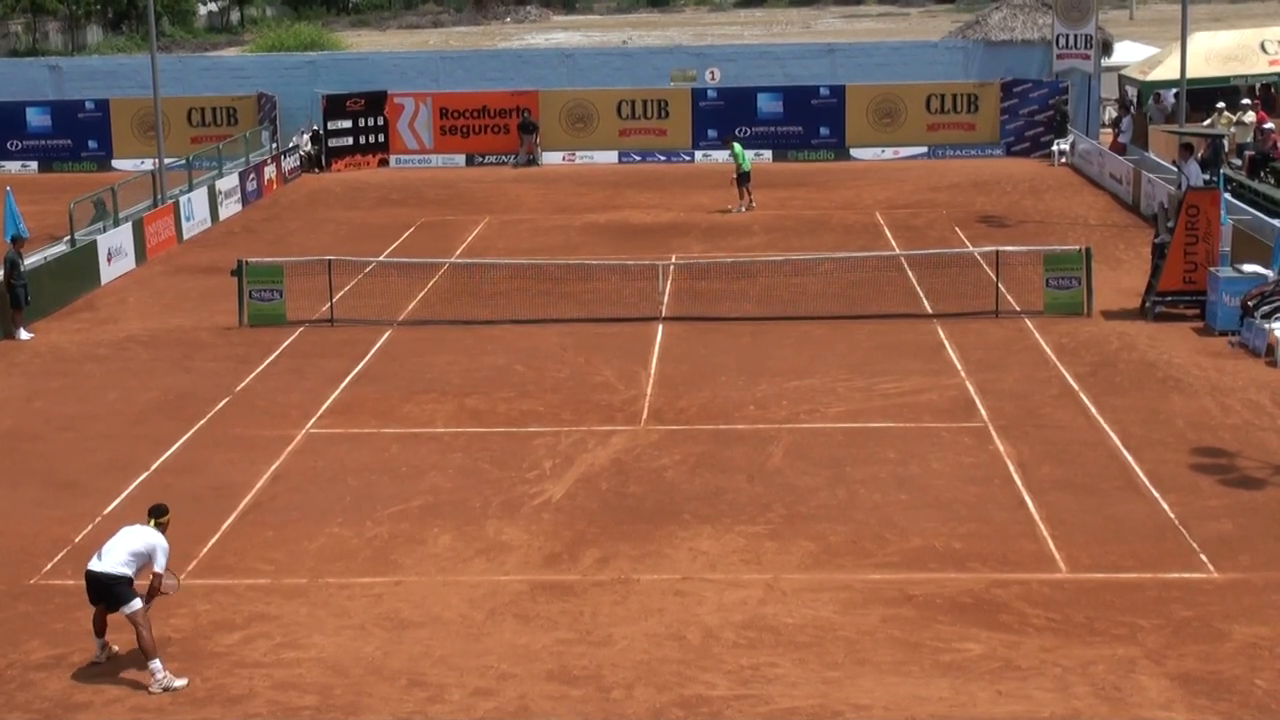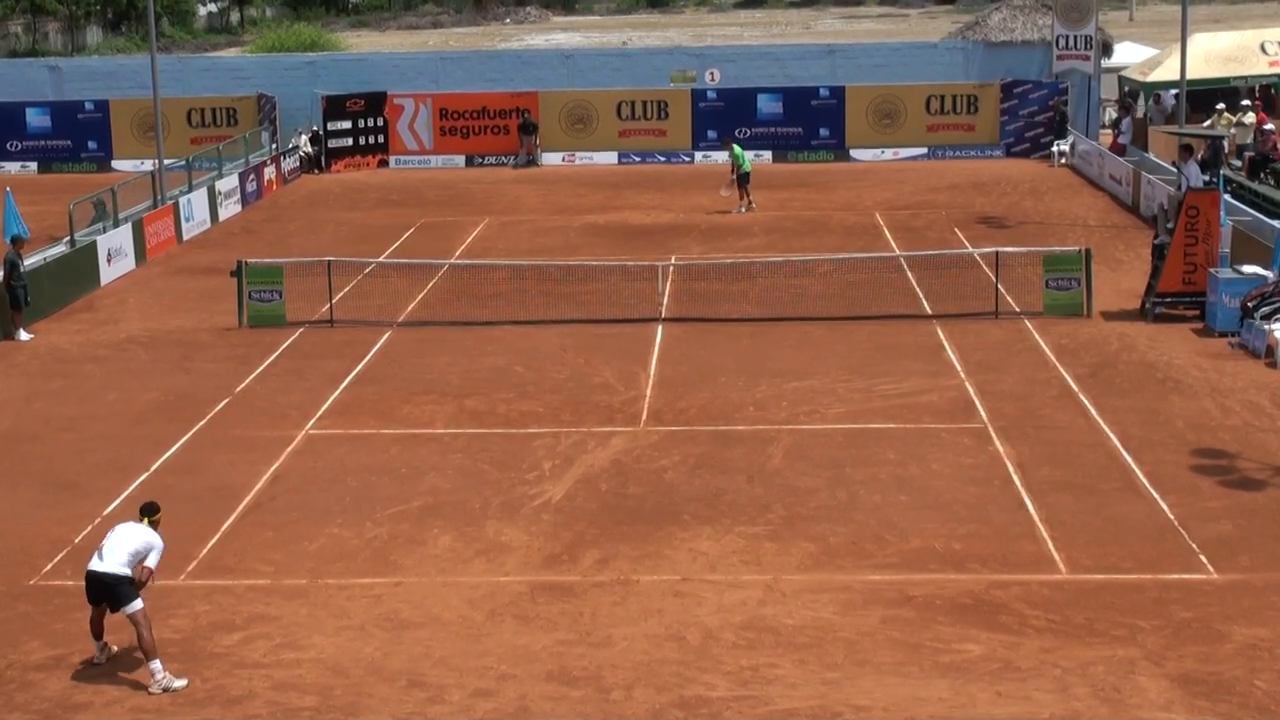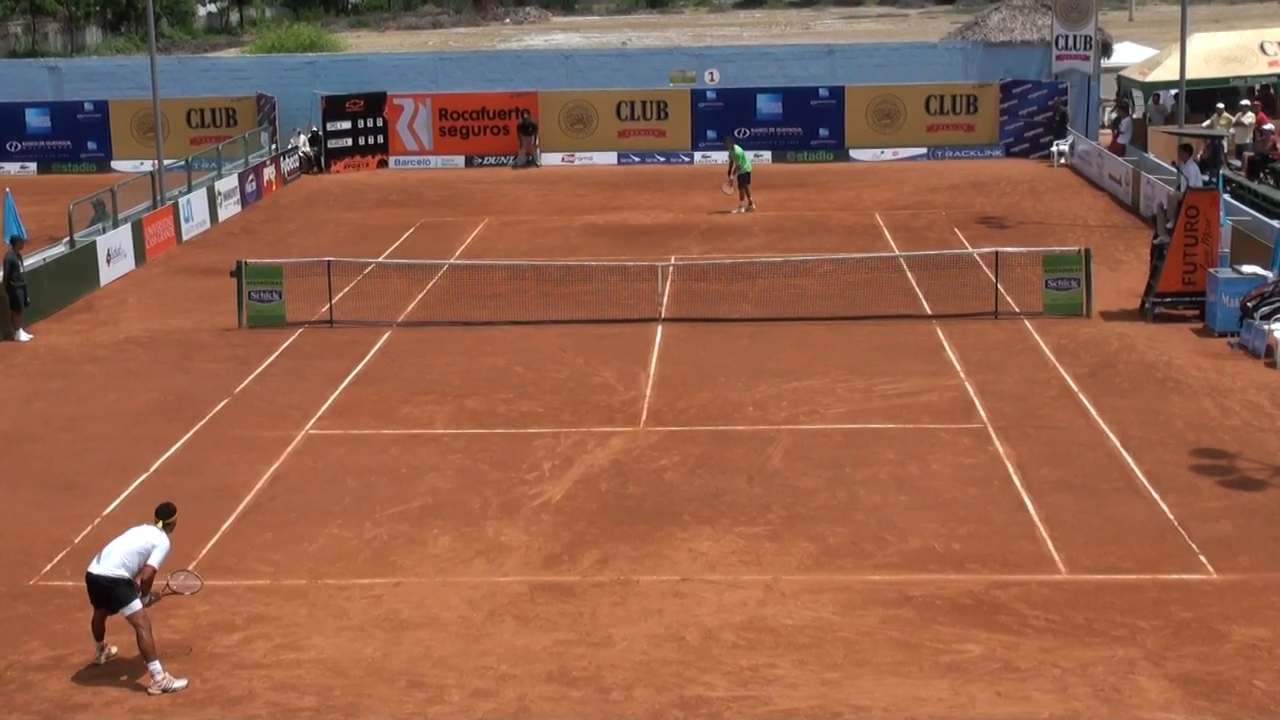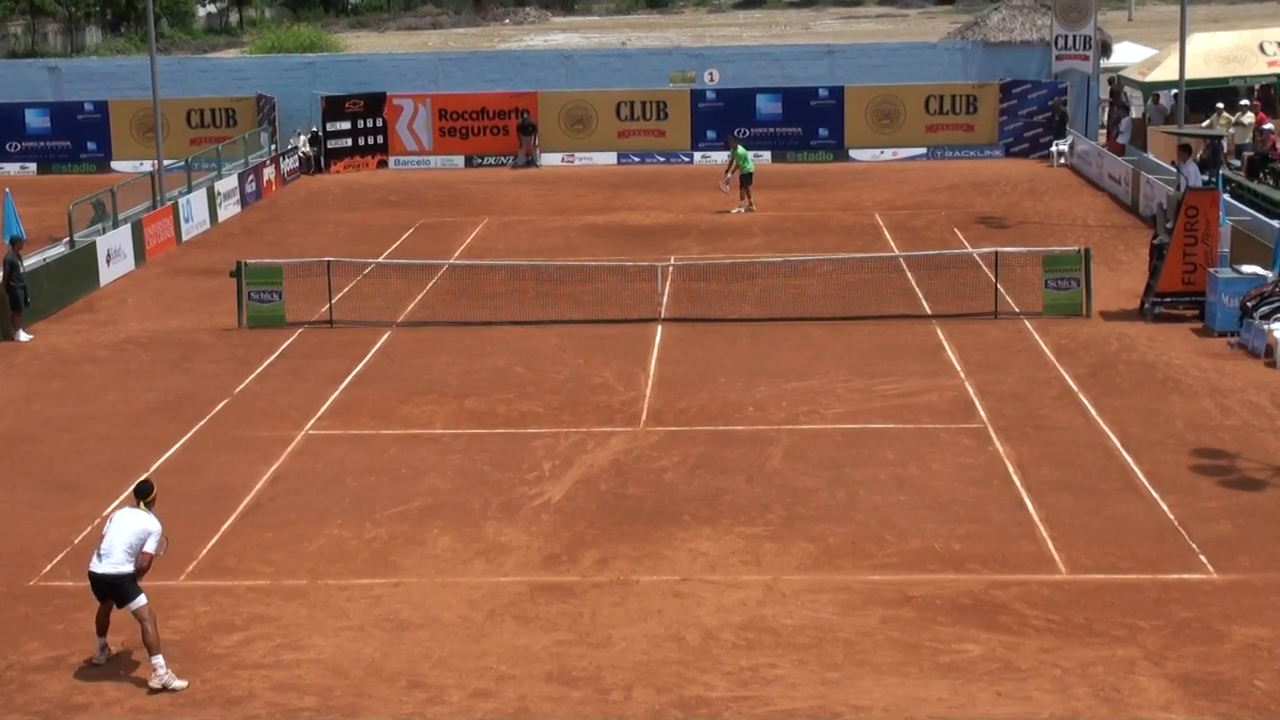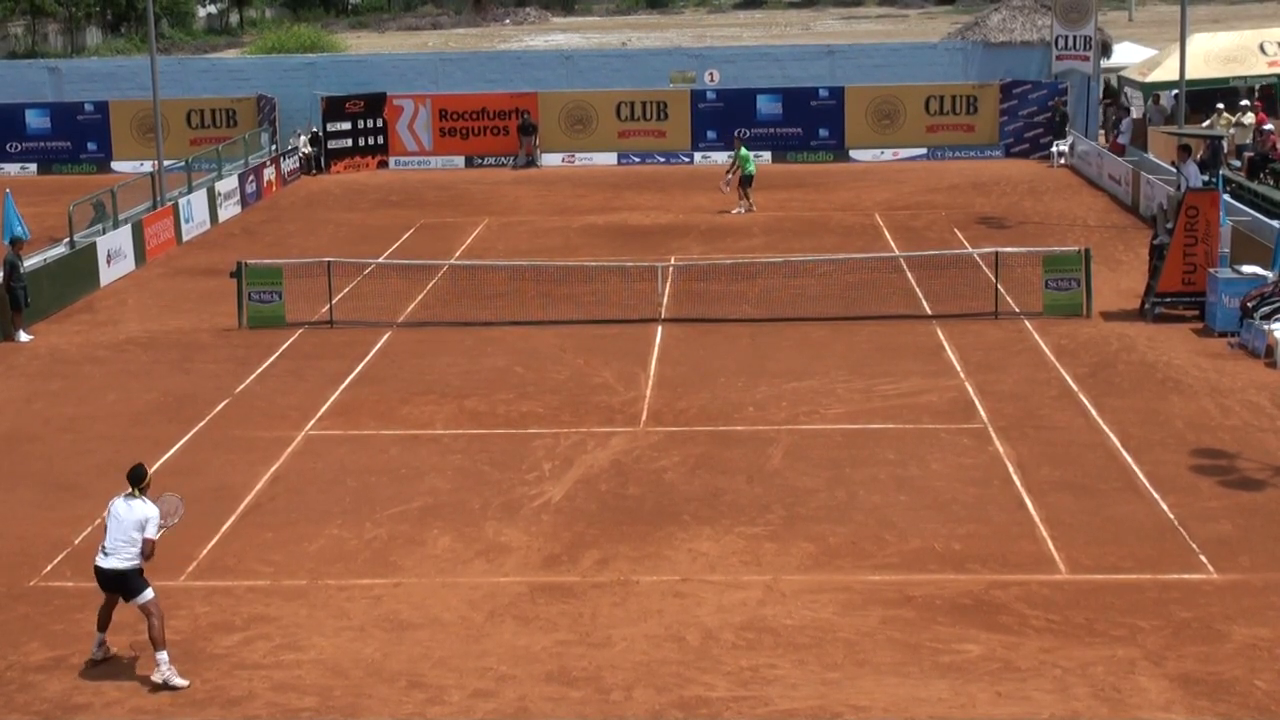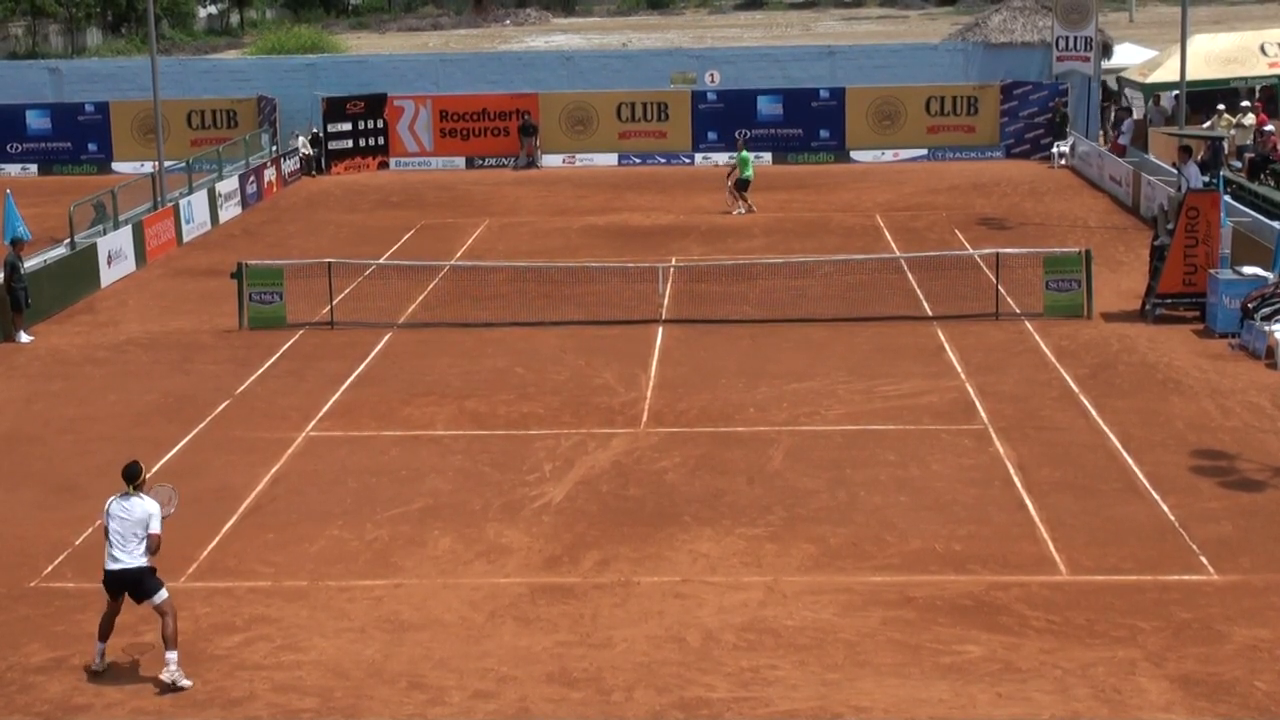
dt=0.4s
person 1, frame 1
left shoulder: (130, 529)
right shoulder: (160, 542)
right elbow: (156, 582)
left wrist: (136, 597)
right wrist: (146, 603)
left hip: (92, 571)
right hip: (113, 576)
left knee: (101, 609)
right knee: (142, 624)
left ankle: (102, 651)
right ankle: (159, 678)
person 1, frame 2
left shoulder: (120, 527)
right shoulder: (156, 541)
right elbow: (143, 578)
right wrist: (130, 592)
left hip: (93, 572)
right hip: (116, 577)
left knee: (98, 611)
right knee: (142, 624)
left ankle: (101, 652)
right ankle: (159, 678)
person 1, frame 3
left shoulder: (139, 530)
right shoulder: (163, 541)
right elbow: (147, 575)
left wrist: (137, 589)
right wrist: (145, 597)
left hip: (93, 573)
right hip: (112, 578)
left knee: (100, 612)
right knee: (142, 625)
left ankle: (101, 653)
right ankle: (159, 680)
person 1, frame 4
left shoulder: (118, 514)
right shoulder: (153, 525)
right elbow: (144, 563)
right wrist: (136, 578)
left hip: (95, 571)
right hip: (118, 575)
left knee: (105, 606)
right knee: (147, 619)
left ankle: (101, 652)
right ankle: (160, 674)
person 1, frame 5
left shoulder: (115, 502)
right shoulder: (151, 510)
right elbow: (148, 551)
right wrist: (144, 556)
left hip: (102, 566)
right hip: (126, 569)
left knee: (110, 602)
right knee: (154, 613)
left ankle: (99, 649)
right ankle: (163, 670)
person 1, frame 6
left shoulder: (111, 503)
right shoulder: (151, 506)
left elbow: (108, 535)
right elbow: (153, 547)
right wrist: (154, 548)
left hip: (112, 570)
right hip: (138, 570)
left knee: (112, 611)
right knee: (168, 613)
left ankle: (99, 660)
right ankle: (171, 670)
